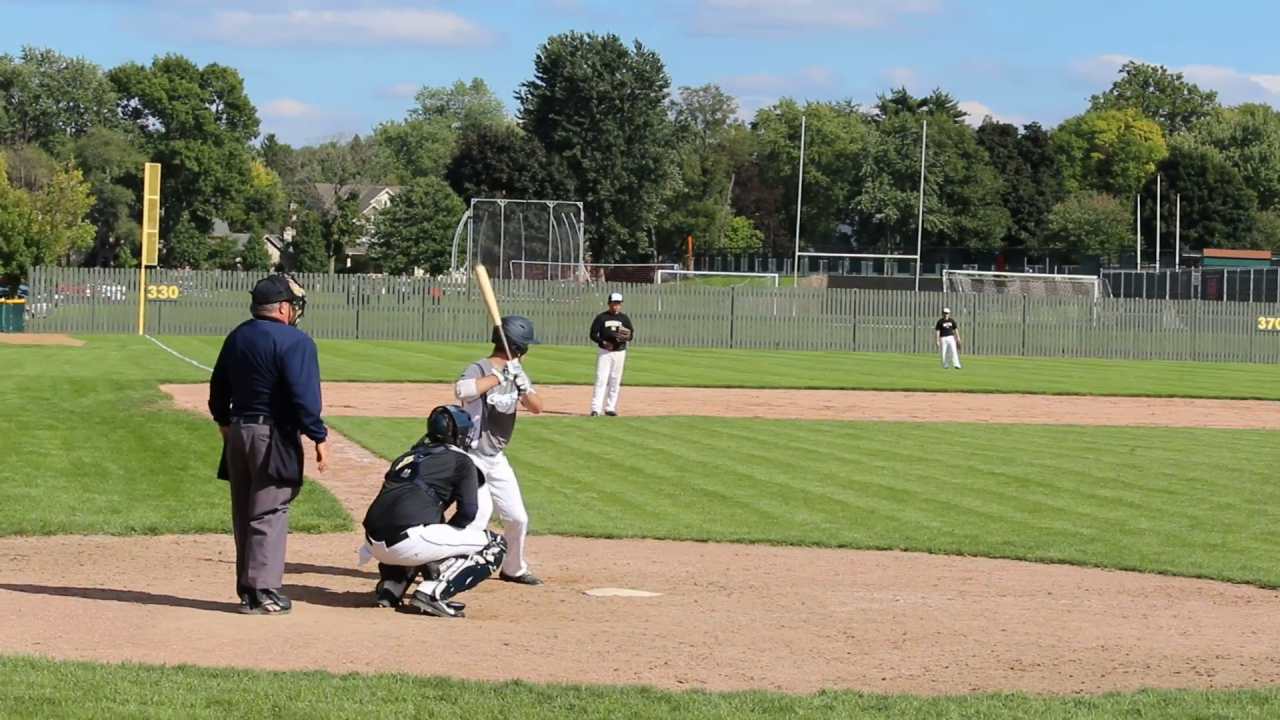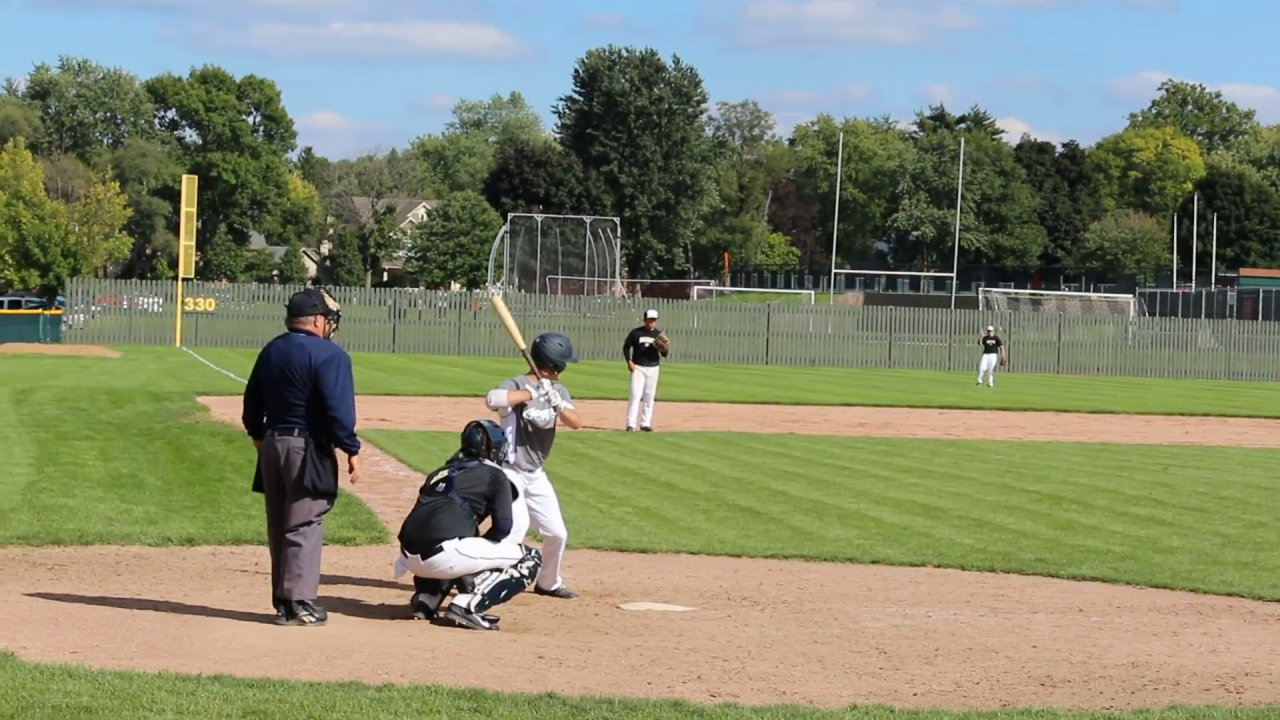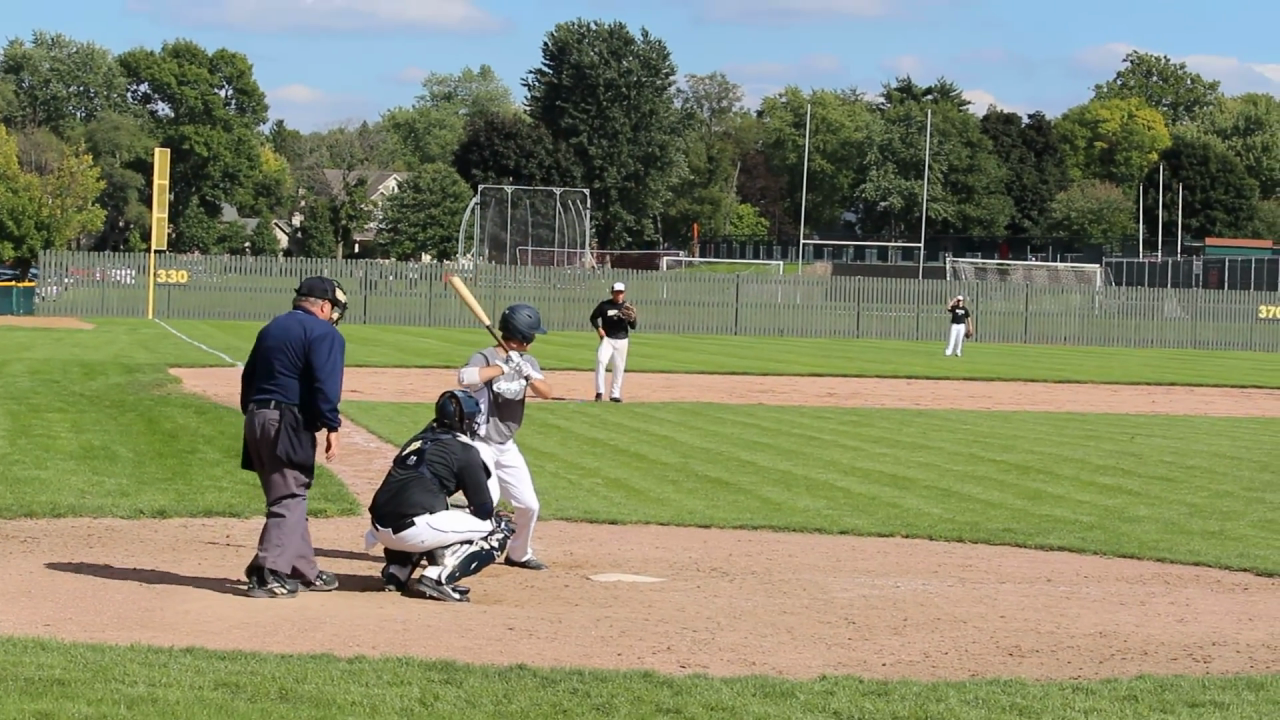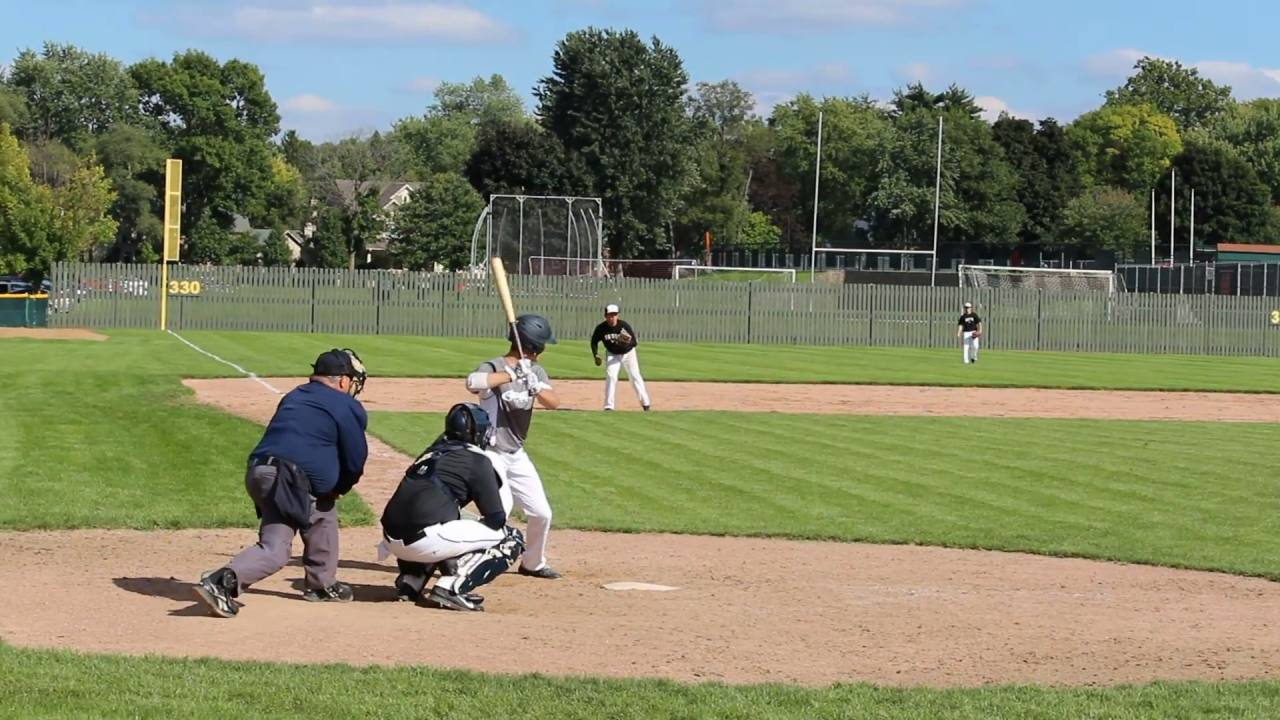
dt=1s
person 1, frame 1
left shoulder: (236, 337)
right shoulder: (294, 340)
left elbow: (218, 388)
right elbow: (304, 394)
left wrist: (225, 422)
right wrist: (318, 437)
left hip: (238, 433)
right hip: (273, 436)
left knee: (245, 513)
right knee: (269, 514)
left ankle: (248, 589)
right ankle: (263, 593)
person 1, frame 2
left shoulder: (270, 351)
right shoulder: (329, 354)
left elbow: (252, 399)
right elbow: (338, 408)
left wrist: (258, 435)
right wrist: (351, 449)
left hip: (272, 446)
right hip: (308, 449)
left knee: (280, 526)
right knee: (304, 526)
left ankle: (284, 599)
right ankle: (298, 603)
person 1, frame 3
left shoulder: (271, 328)
right shoulder: (324, 333)
left elbow: (249, 376)
right elbow: (325, 385)
left wrist: (251, 414)
right wrist: (332, 427)
left hip: (257, 418)
right hip: (288, 422)
left knee: (288, 496)
right knee: (289, 500)
left ankle: (303, 572)
right ankle: (267, 574)
person 1, frame 4
left shoulder: (294, 396)
right shoulder: (348, 407)
right elbow: (354, 462)
left wrist: (328, 489)
right wrist: (338, 488)
left hip: (259, 472)
right hip: (286, 480)
left knee: (322, 509)
right knee: (274, 550)
left ankle: (322, 584)
right ankle: (221, 583)
person 2, frame 1
left shoulder: (518, 373)
right shoulder: (479, 368)
left elbow: (537, 408)
right elbow: (461, 391)
left wrist: (525, 389)
right wrist: (500, 375)
left hip: (496, 458)
right hip: (470, 457)
left knee: (517, 517)
right knee: (478, 515)
left ankle: (513, 569)
person 2, frame 2
left shoulder: (558, 390)
right shoulder: (516, 385)
left elbow: (576, 423)
right elbow: (492, 400)
left wrist: (559, 405)
right wrist: (533, 391)
left hip: (536, 474)
right hip: (509, 472)
left knee: (557, 532)
right knee: (514, 529)
left ankle: (548, 582)
person 2, frame 3
left shoulder: (527, 361)
right shoulder: (484, 357)
left elbow: (546, 393)
right elbow: (463, 378)
left wrist: (529, 376)
right wrist: (504, 366)
left hip: (507, 446)
right hip: (479, 444)
left knee: (529, 504)
left ankle: (518, 554)
person 2, frame 4
left shoulder: (536, 371)
right shoulder: (495, 367)
left elbow: (553, 403)
right elbow: (472, 382)
left wrist: (535, 387)
right wrist: (512, 374)
left hip: (517, 455)
right hip: (490, 454)
left knee: (541, 512)
left ankle: (533, 563)
person 3, frame 1
left shoulder: (407, 457)
right shoulder: (461, 461)
right elbow: (468, 511)
right wrist: (446, 533)
left hip: (376, 542)
right hip: (406, 539)
right knee: (494, 545)
left ankle: (390, 587)
right ankle: (433, 593)
person 3, frame 2
left shoulder: (442, 472)
right shoulder: (494, 475)
right elbow: (503, 526)
right wrist: (481, 545)
left hip: (411, 555)
right hip: (441, 554)
right knee: (529, 559)
left ankle: (425, 599)
right ankle: (467, 606)
person 3, frame 3
left shoulder: (418, 440)
right shoulder: (464, 450)
right elbow: (484, 510)
left hip: (381, 527)
right hip: (411, 529)
right knee: (499, 531)
left ankle: (396, 571)
right ankle: (438, 577)
person 3, frame 4
left shoulder: (432, 453)
right shoulder: (476, 461)
right elbow: (496, 519)
left hip: (394, 539)
right hip: (424, 540)
right knee: (511, 539)
left ankle: (410, 582)
right ankle: (450, 589)
